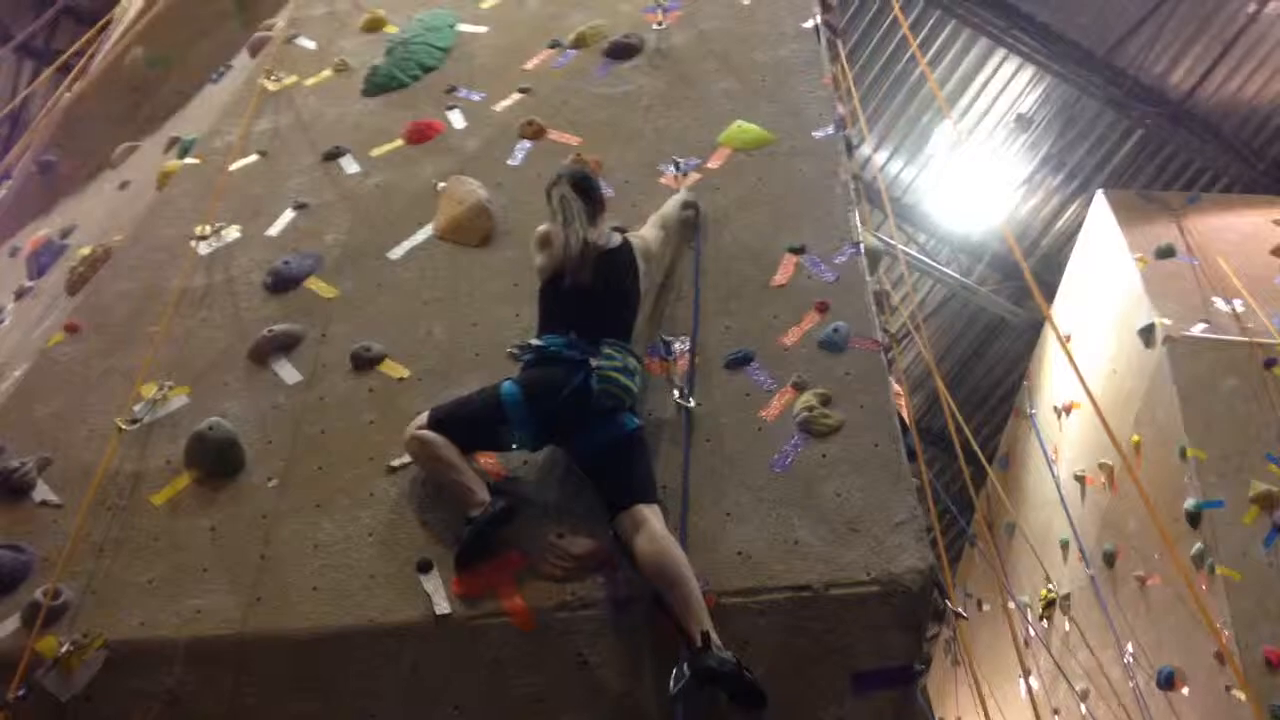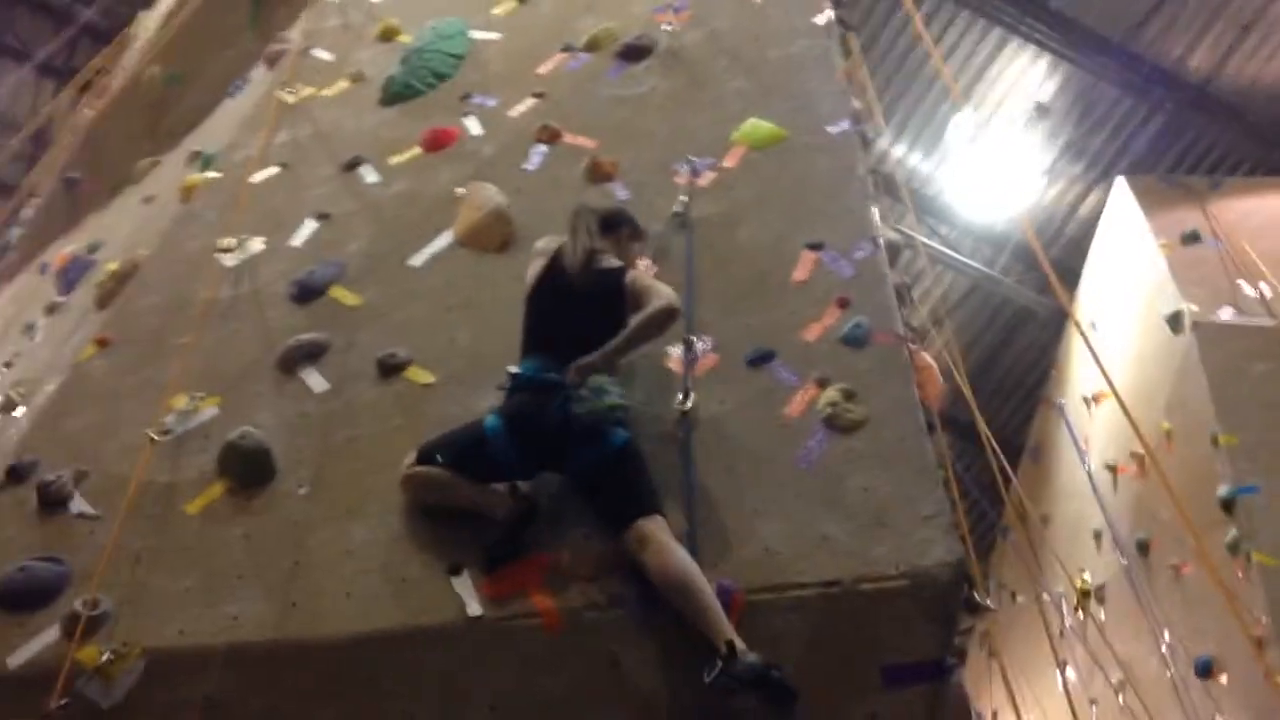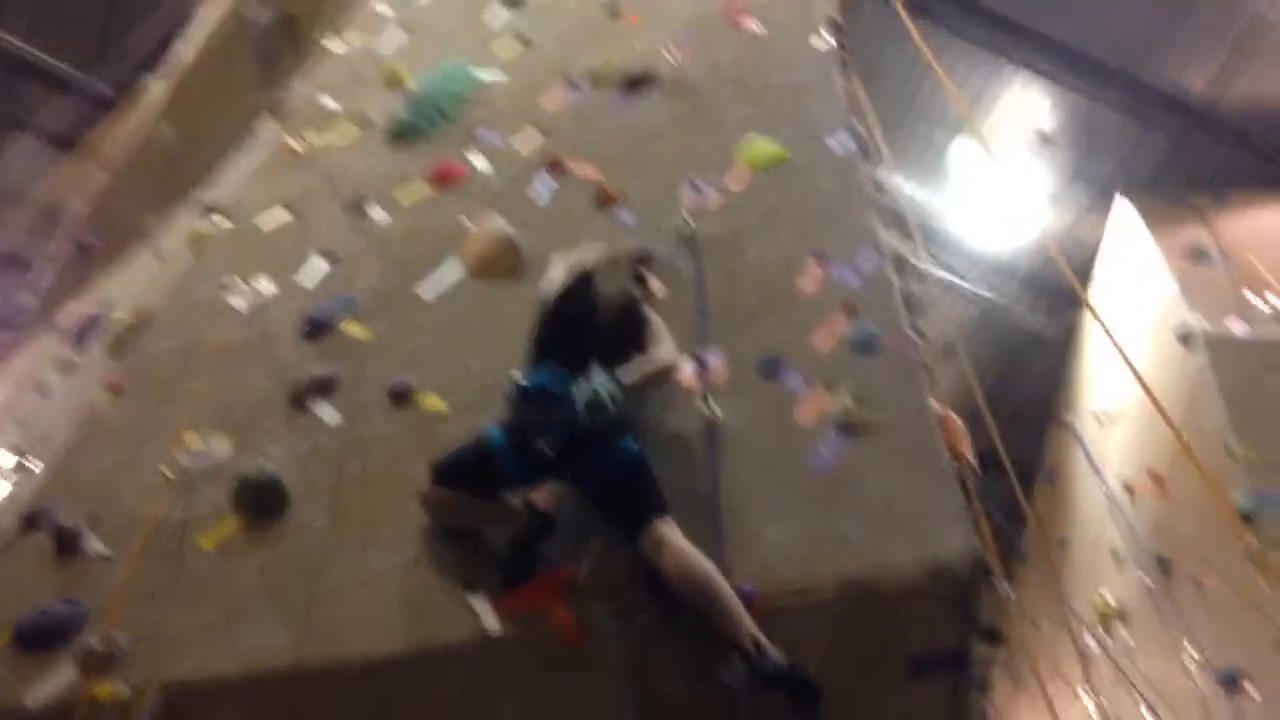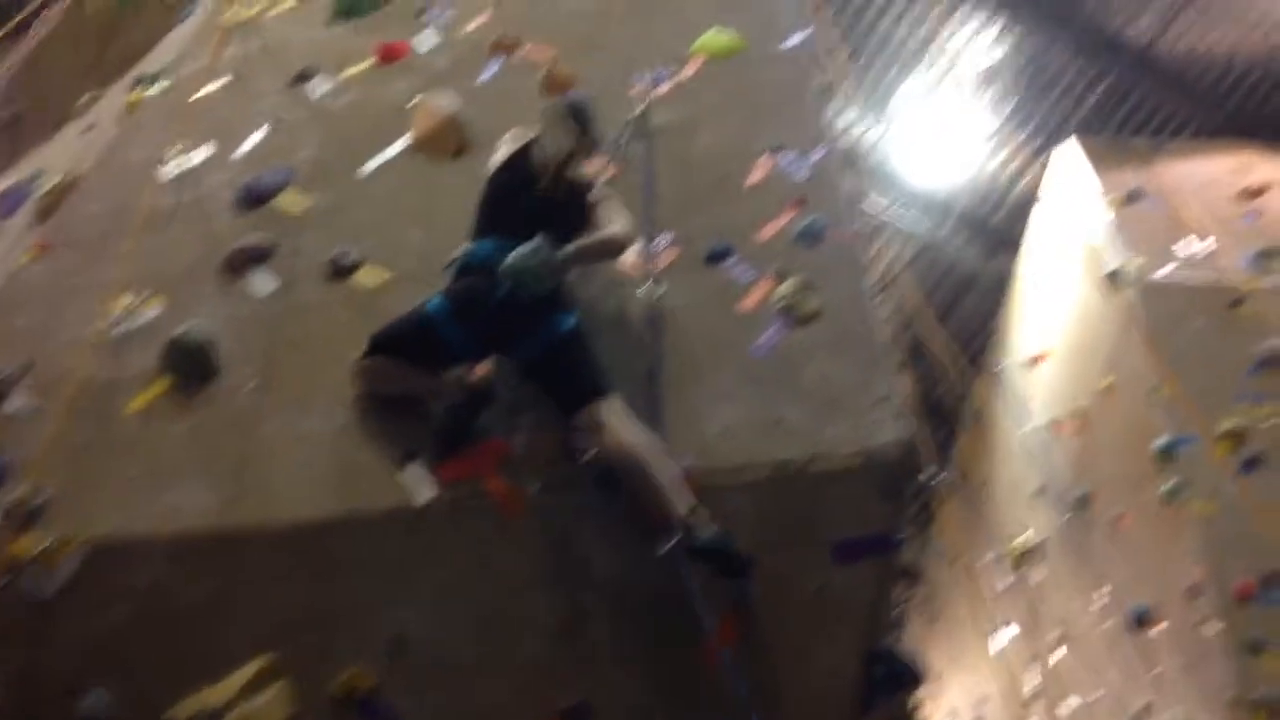
dt=1s
person 1, frame 1
left shoulder: (547, 240)
right shoulder: (638, 248)
right elbow: (673, 213)
right wrist: (682, 203)
left hip: (547, 385)
right hip: (609, 400)
left knee: (421, 432)
right knee: (643, 521)
left ankle: (482, 504)
right ankle: (708, 646)
person 1, frame 2
left shoulder: (546, 258)
right shoulder: (628, 279)
right elbow: (668, 306)
right wrist: (602, 358)
left hip: (528, 412)
right hip: (592, 421)
left knee: (415, 475)
right knee: (651, 536)
left ankle: (506, 506)
right ankle: (734, 653)
person 1, frame 3
left shoulder: (567, 281)
right shoulder: (640, 312)
right elbow: (665, 360)
left wrist: (606, 261)
right wrist: (617, 382)
left hip: (535, 420)
right hip: (598, 429)
left knee: (435, 494)
right knee: (663, 539)
left ankle: (522, 521)
right ankle: (760, 650)
person 1, frame 4
left shoulder: (513, 150)
right shoulder: (587, 193)
right elbow: (619, 236)
right wrist: (556, 260)
left hip: (475, 292)
right hip: (539, 305)
left knee: (370, 367)
right knee: (602, 416)
left ankle: (459, 391)
right ankle: (692, 525)
